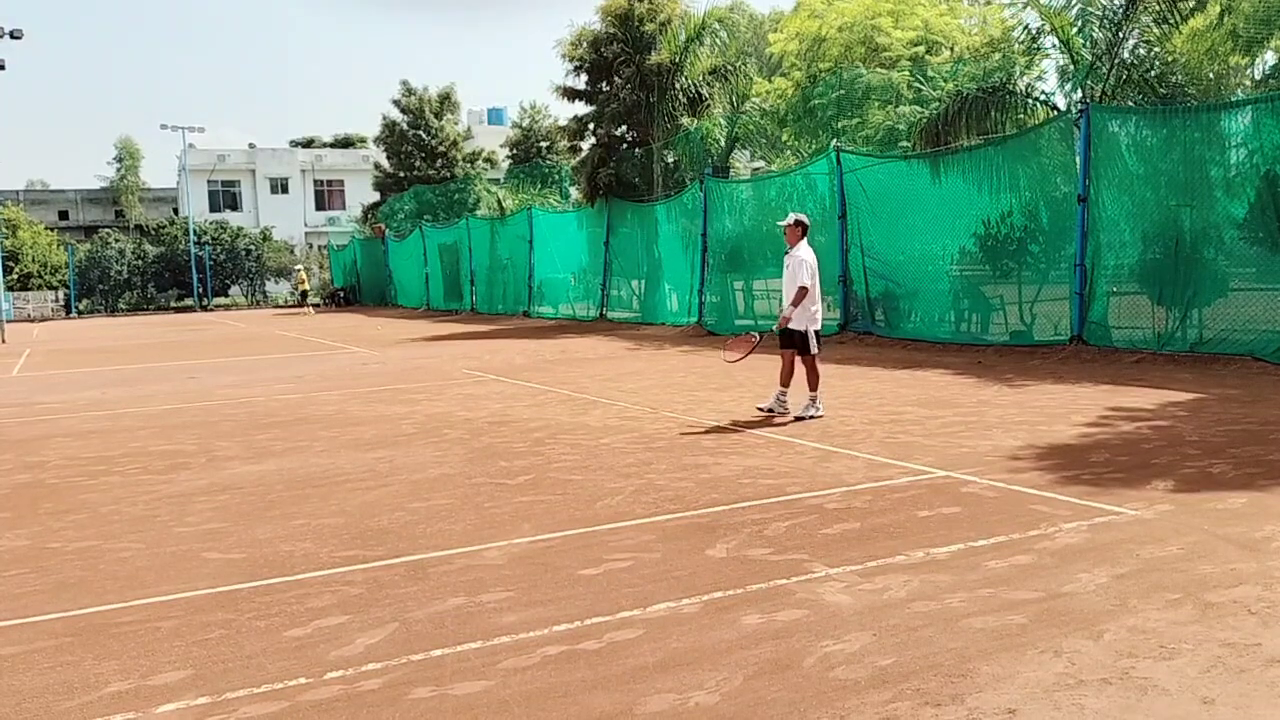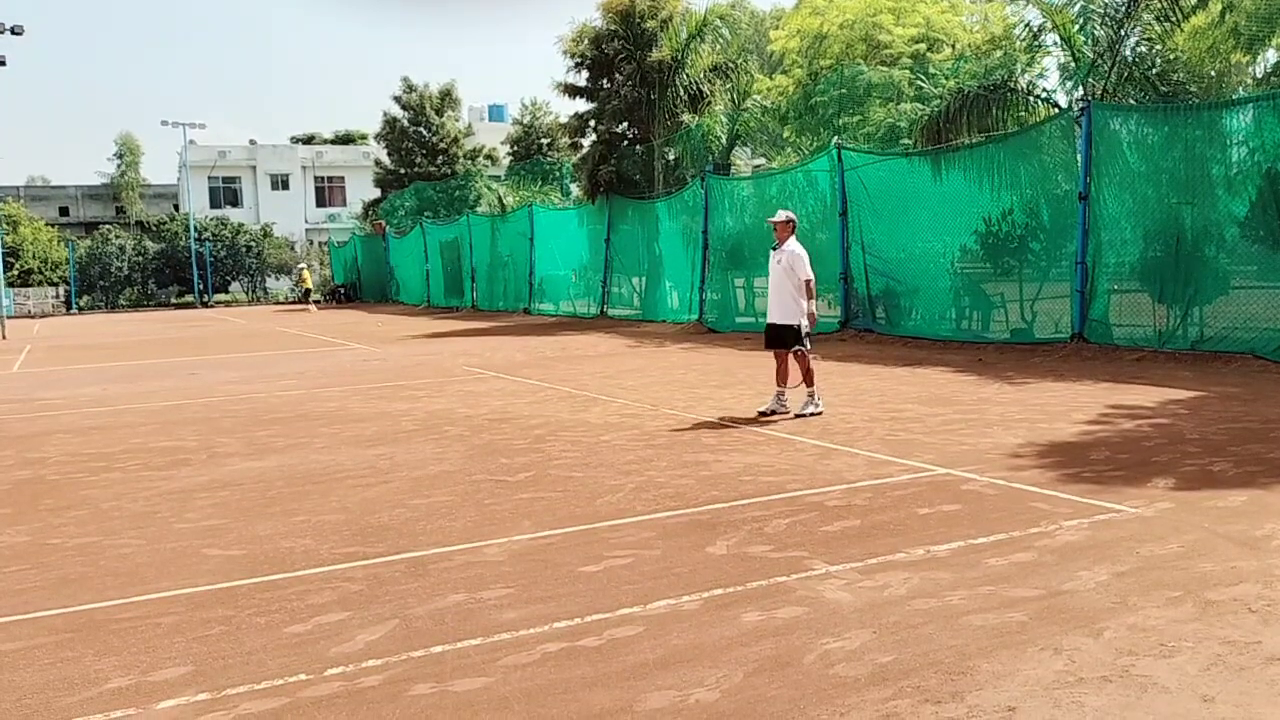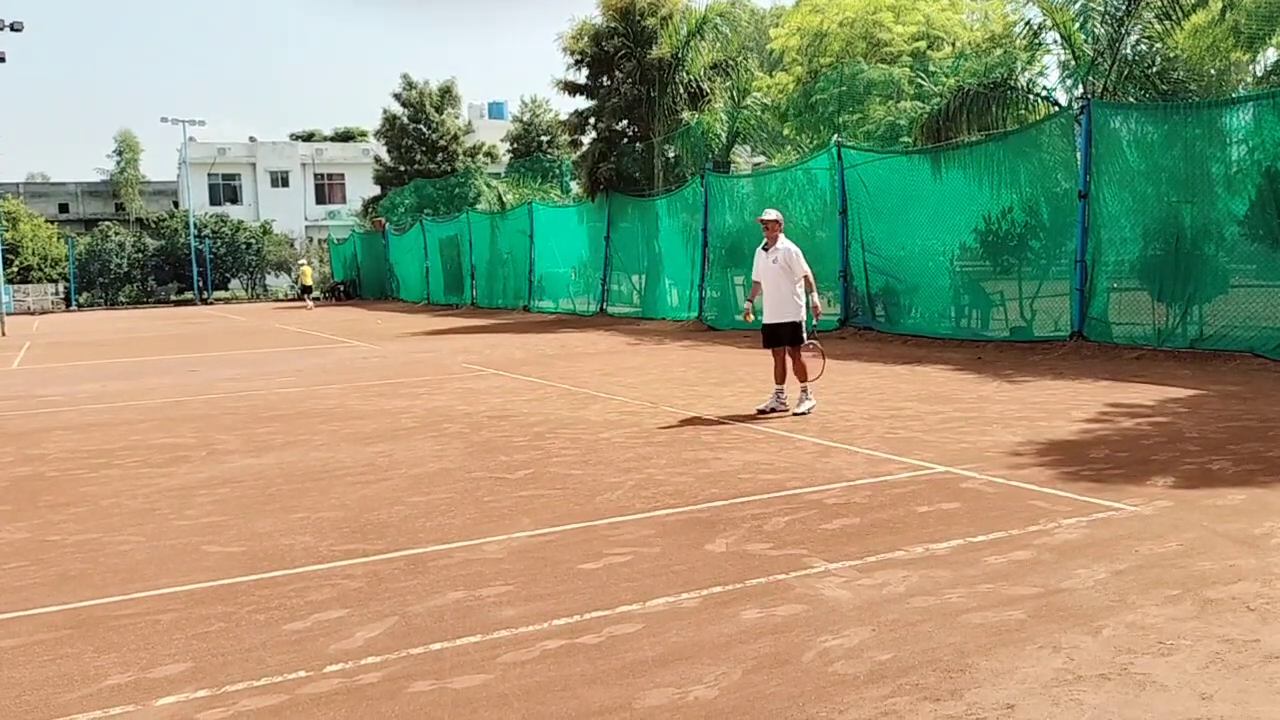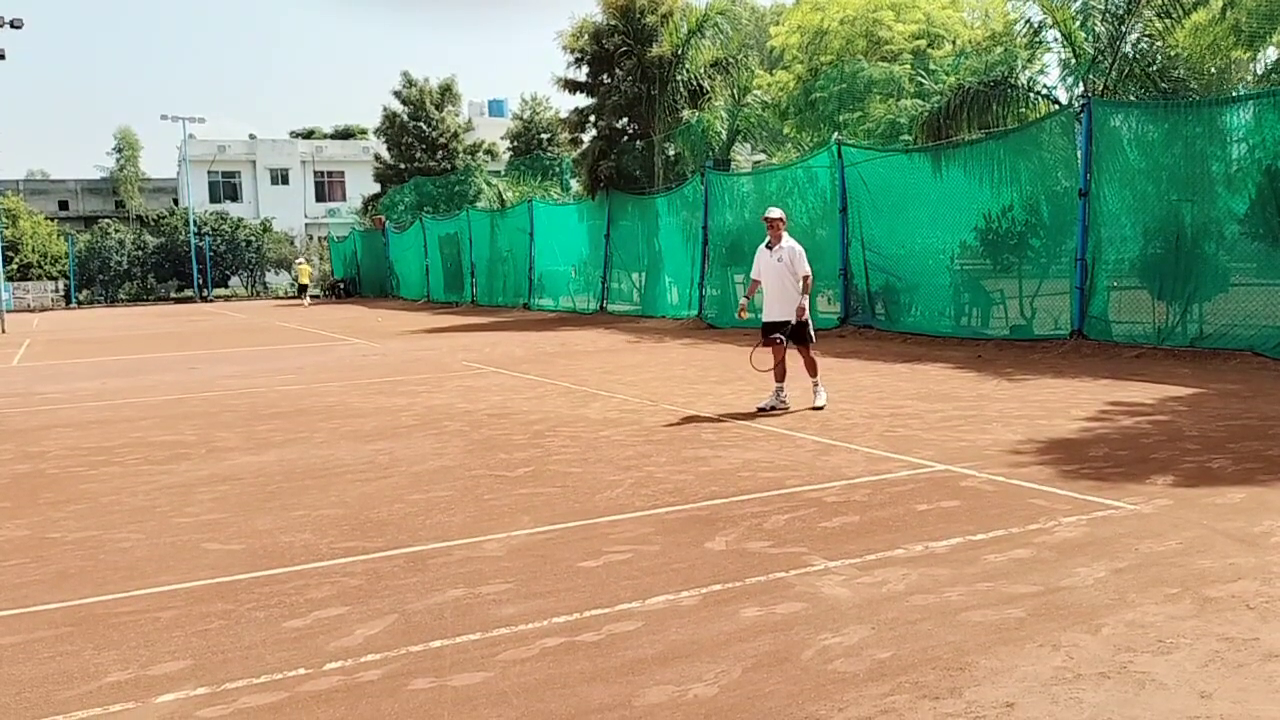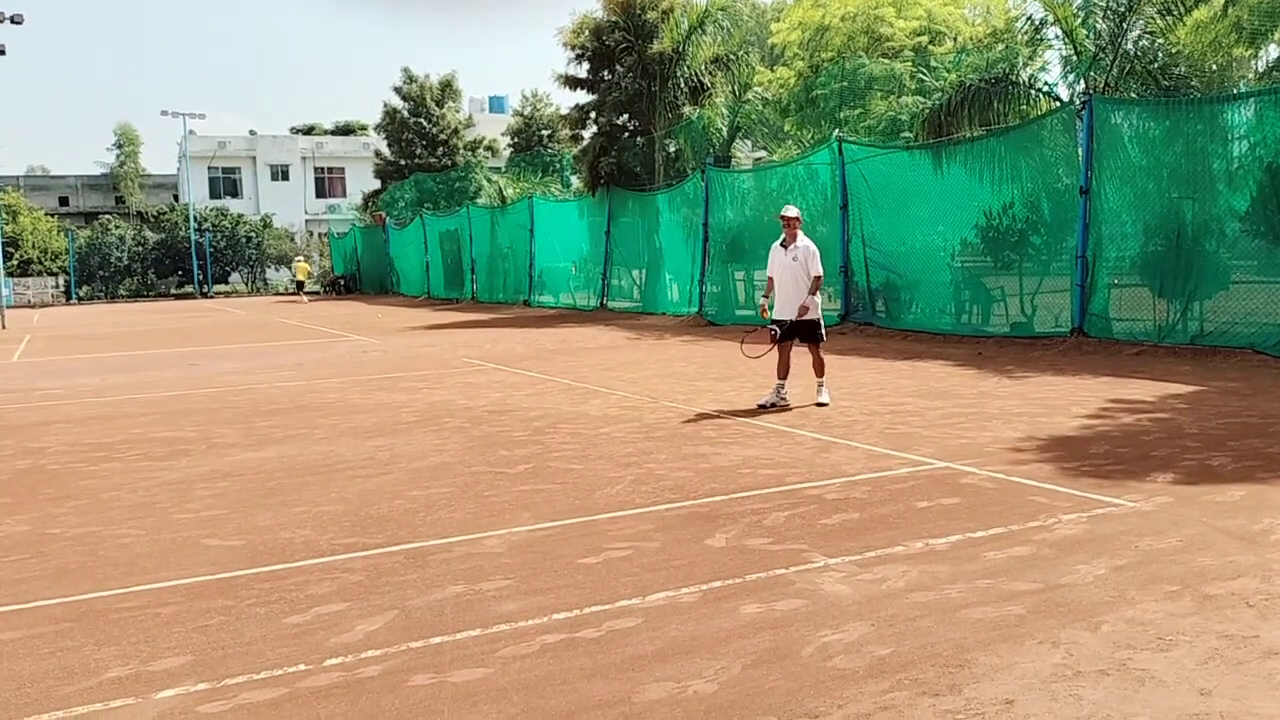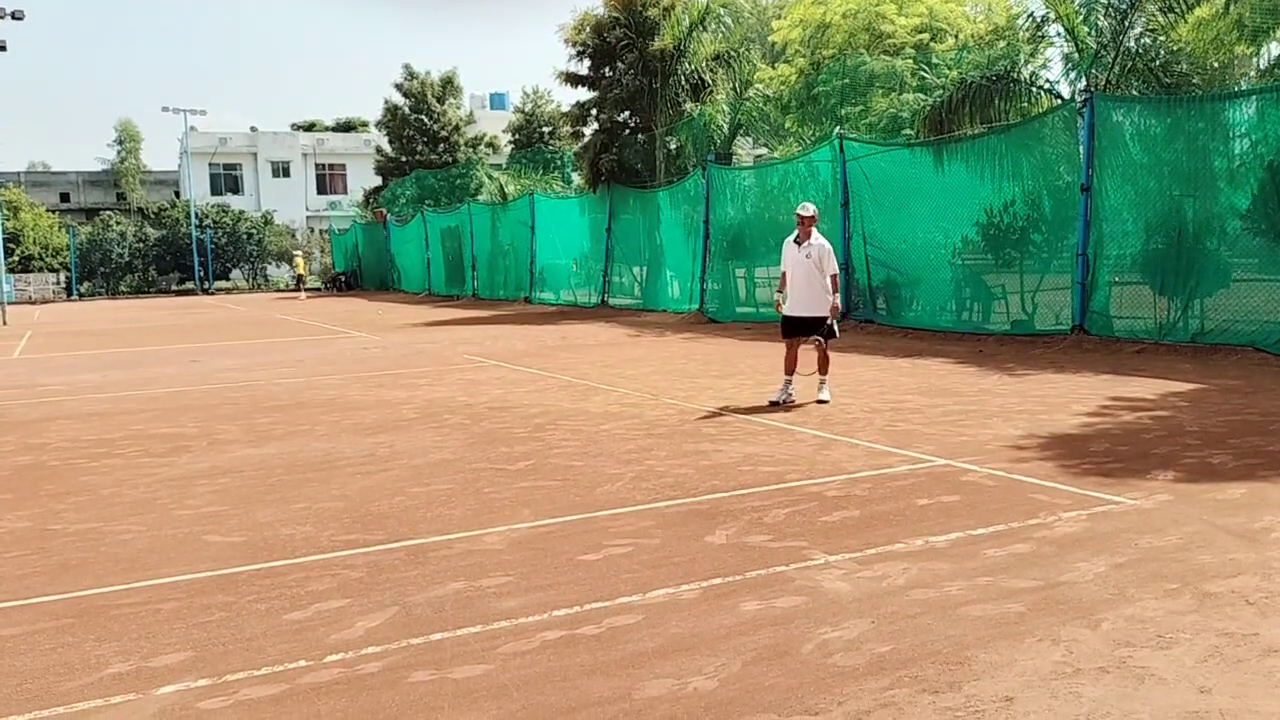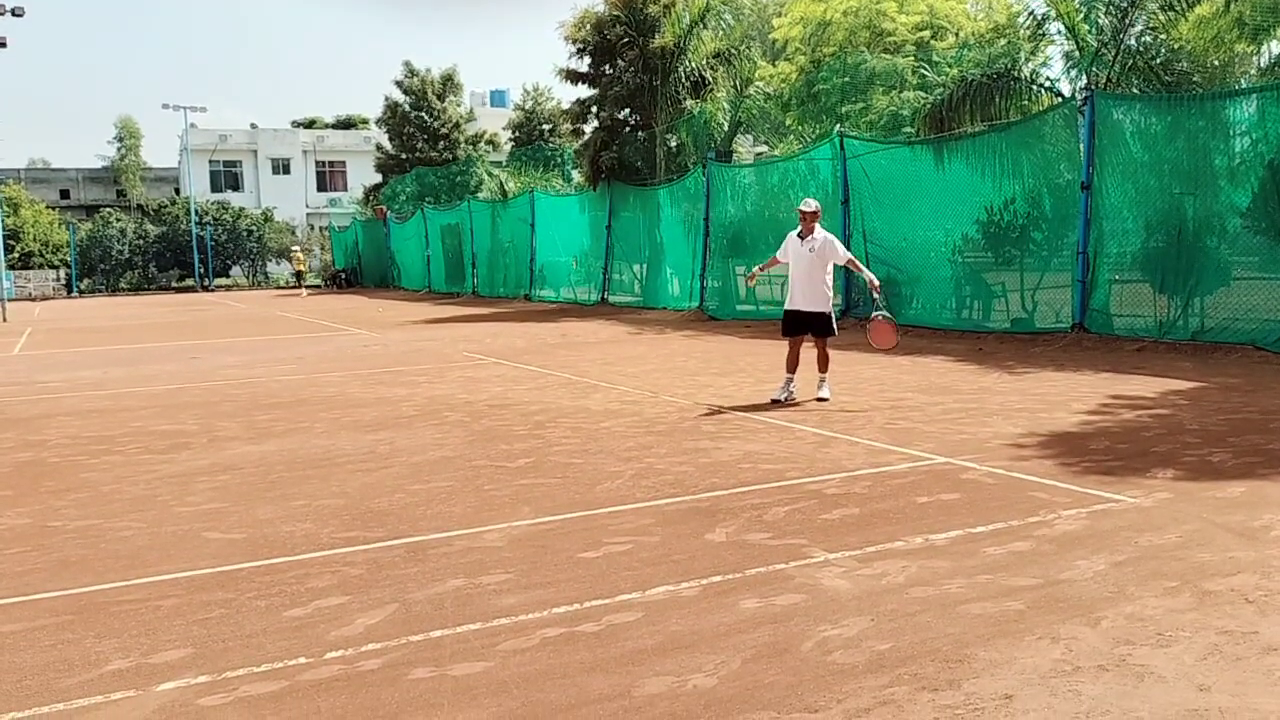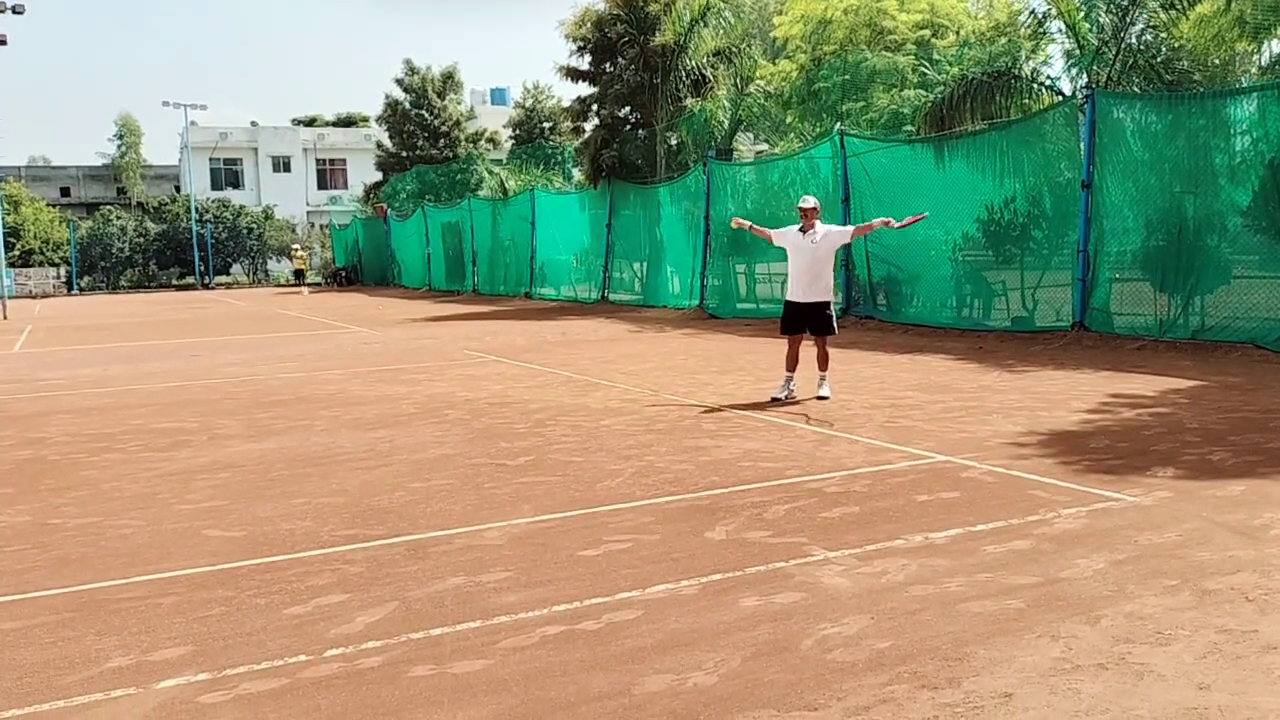
dt=0.3s
person 1, frame 1
left shoulder: (803, 256)
right shoulder: (792, 254)
left elbow: (804, 288)
left wrist: (788, 312)
left hip: (804, 321)
right hip: (792, 320)
left knee: (808, 361)
right knee: (787, 358)
left ankle: (815, 404)
right ankle: (781, 401)
person 1, frame 2
left shoulder: (795, 252)
right shoulder: (775, 251)
left elbow: (808, 280)
left wrist: (811, 307)
left hip: (793, 318)
right hip: (775, 317)
left knee: (801, 357)
right knee: (780, 357)
left ankle: (813, 401)
right ankle: (780, 401)
person 1, frame 3
left shoulder: (789, 249)
right shoulder: (760, 252)
left elbow: (806, 275)
right elbow: (757, 281)
left wrist: (814, 298)
right wrist: (749, 303)
left hip: (791, 314)
right hip: (771, 315)
left knee: (795, 354)
right knee: (778, 355)
left ankle: (806, 396)
right ankle: (780, 398)
person 1, frame 4
left shoulder: (793, 248)
right shoulder: (762, 250)
left elbow: (807, 276)
right elbow: (756, 279)
left wrist: (803, 301)
right wrist: (745, 299)
left hip: (795, 313)
right hip: (771, 314)
left knee: (805, 351)
right knee: (777, 354)
left ankle: (818, 389)
right ankle: (780, 397)
person 1, frame 5
left shoulder: (808, 247)
right shoulder: (775, 248)
left elbow: (817, 277)
right elbow: (771, 277)
left wrist: (807, 301)
right wrist: (764, 299)
left hip: (807, 312)
right hip: (782, 312)
left knee: (815, 350)
right knee: (782, 351)
left ankle: (822, 389)
right ankle: (780, 393)
person 1, frame 6
left shoulder: (822, 245)
right shoulder: (788, 243)
left elbow: (834, 274)
left wrist: (836, 299)
right wrist: (779, 294)
left hip: (819, 309)
right hip: (793, 309)
left knee: (821, 348)
right knee: (791, 347)
left ankle: (823, 387)
right ankle: (787, 389)
person 1, frame 7
left shoulder: (826, 240)
right shoulder: (792, 238)
left elbow: (848, 259)
right elbow: (779, 257)
left wrist: (867, 274)
right wrist: (759, 268)
left hip: (819, 305)
right hip: (794, 304)
left knee: (821, 345)
right knee: (793, 344)
left ankle: (823, 385)
right ankle: (788, 387)
person 1, frame 8
left shoulder: (829, 233)
right shoulder: (791, 232)
left elbow: (856, 231)
right elbow: (768, 234)
left wrist: (878, 223)
right wrist: (748, 226)
left hip: (819, 299)
right hip: (794, 299)
left knee: (821, 343)
right knee: (793, 342)
left ankle: (823, 383)
right ankle: (788, 385)
